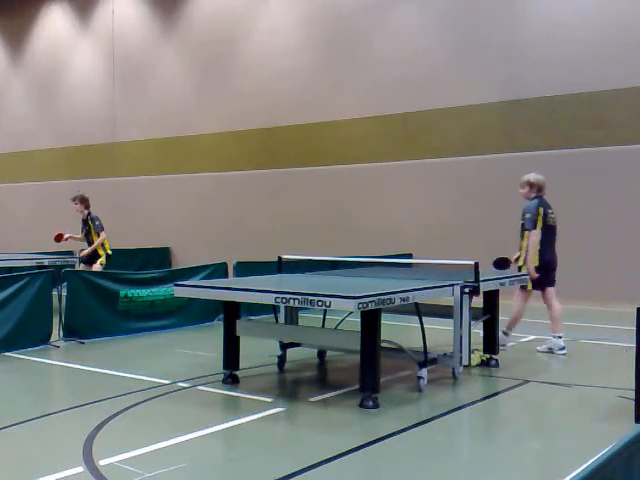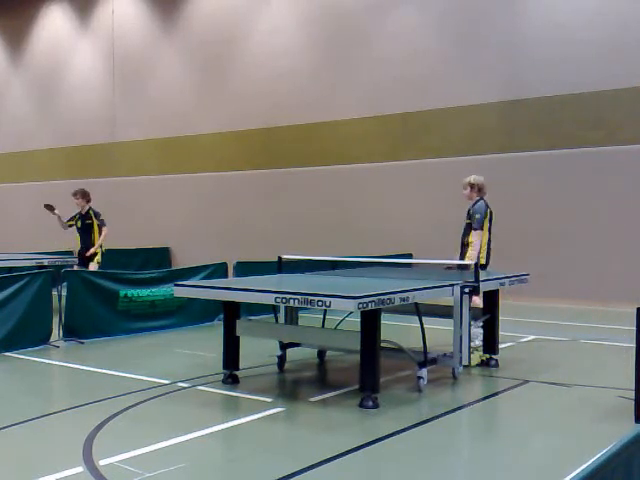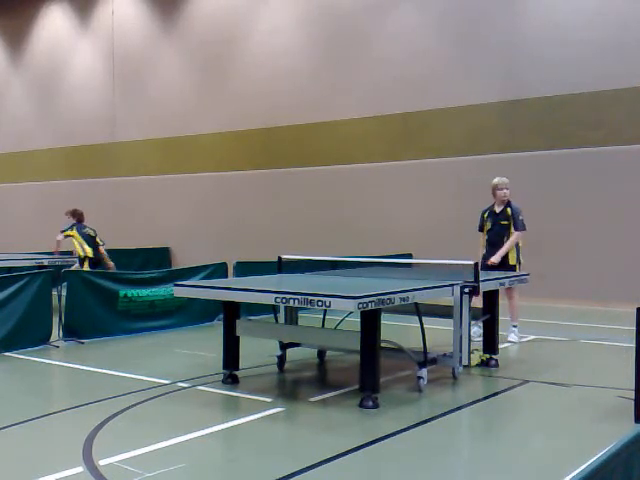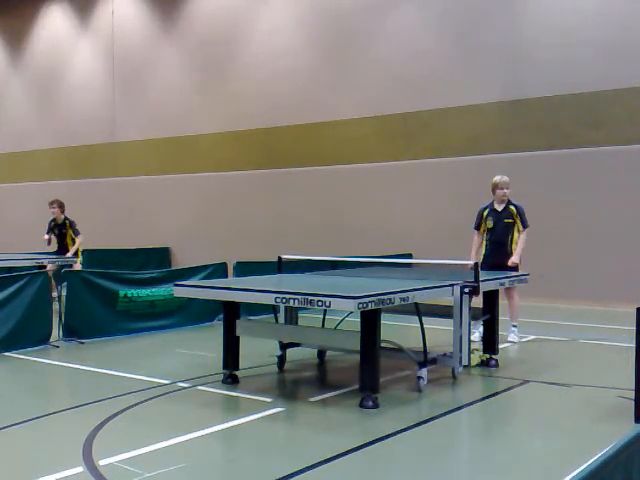
dt=1s
person 1, frame 1
left shoulder: (531, 206)
right shoulder: (547, 207)
left elbow: (532, 236)
left wrist: (529, 263)
right wrist: (520, 254)
left hip: (535, 260)
right hip: (549, 259)
left knee: (521, 298)
right knee: (550, 298)
left ankle: (504, 336)
right ankle: (558, 341)
person 1, frame 2
left shoulder: (480, 207)
right shoulder: (473, 208)
left elbow: (478, 234)
left wrist: (471, 259)
right wrist: (460, 258)
left hip: (476, 259)
right hip: (471, 259)
left knee: (470, 294)
right knee: (470, 294)
right ankle: (475, 330)
person 1, frame 3
left shoulder: (514, 211)
right shoulder: (486, 213)
left elbow: (517, 235)
left wrist: (499, 255)
right wrist: (482, 257)
left hip: (509, 259)
right hip: (489, 258)
left knee: (510, 291)
left ankle: (514, 328)
right ankle: (479, 326)
person 1, frame 4
left shoulder: (516, 209)
right shoulder: (484, 211)
left elbow: (523, 233)
right elbow: (478, 235)
left wrist: (517, 254)
right wrist: (473, 257)
left hip: (508, 259)
right hip: (489, 259)
left knee: (510, 291)
left ankle: (514, 328)
right ankle: (481, 326)
